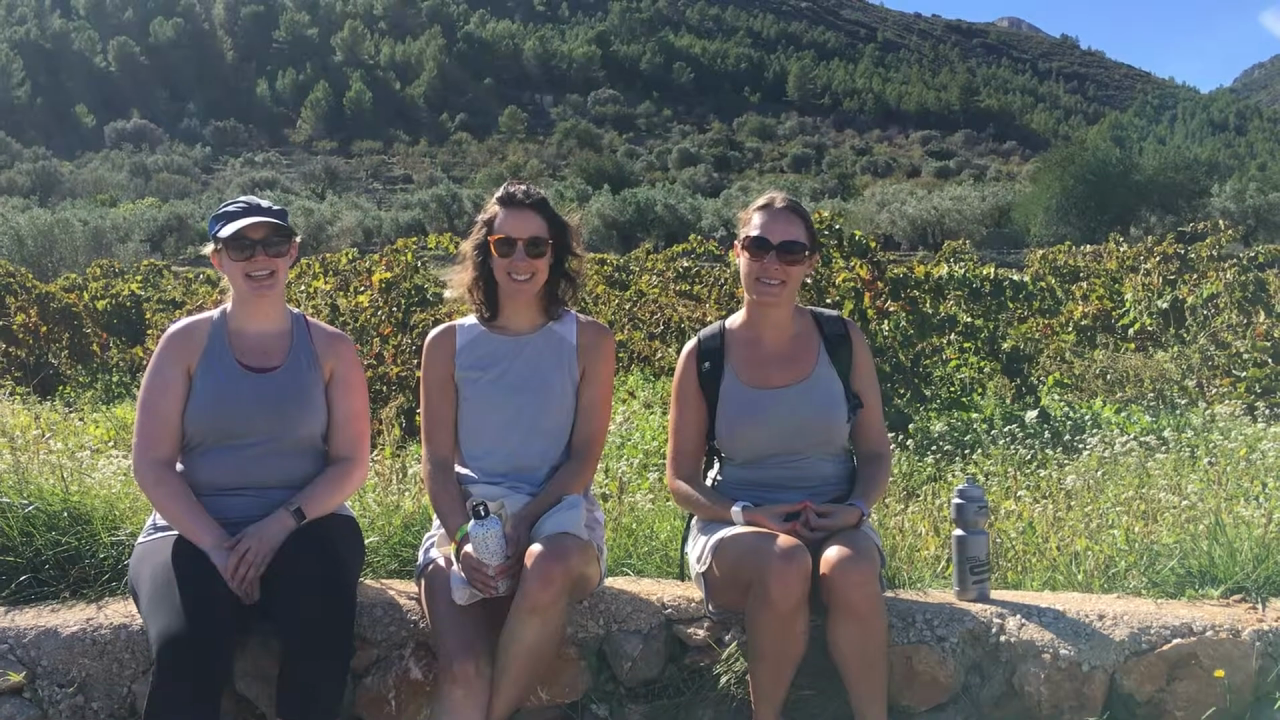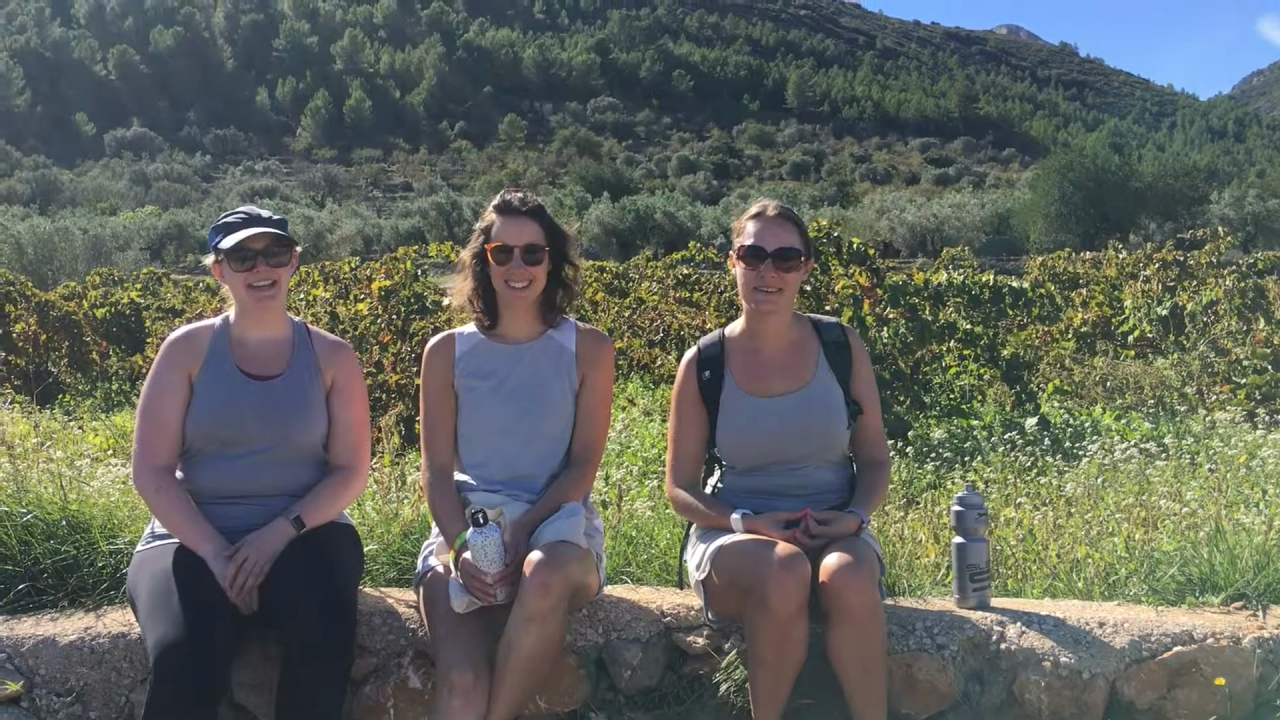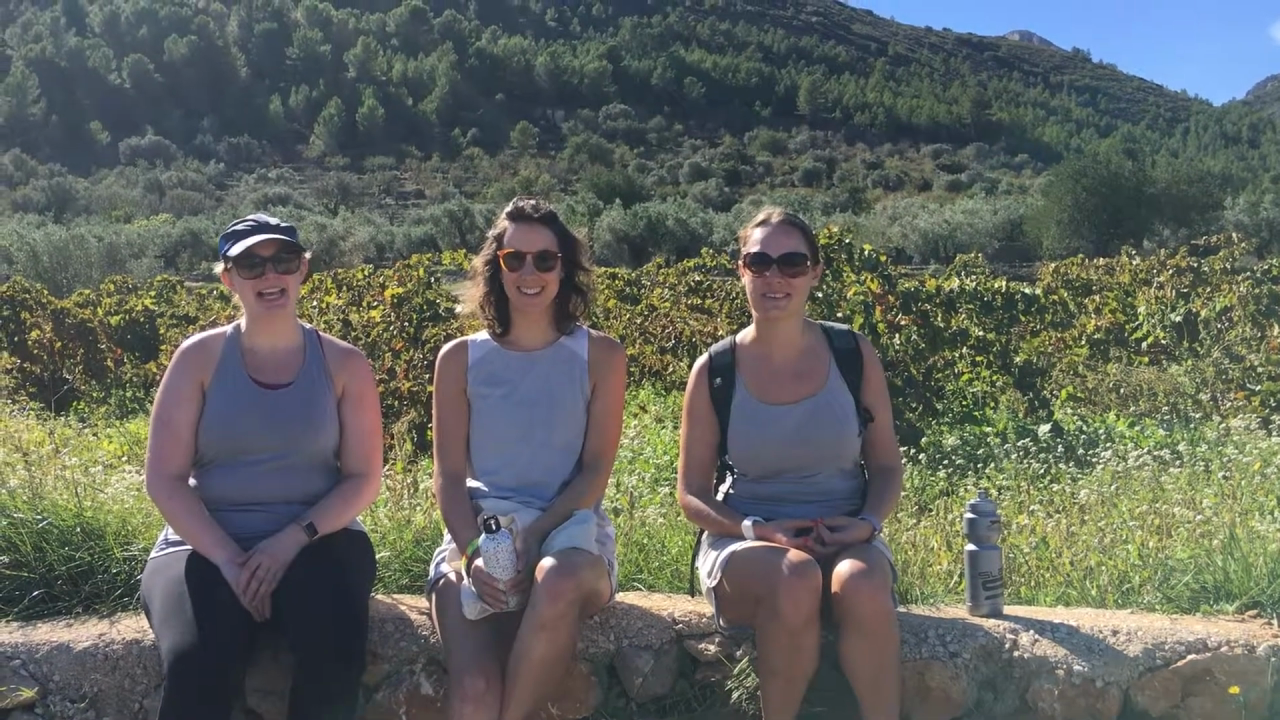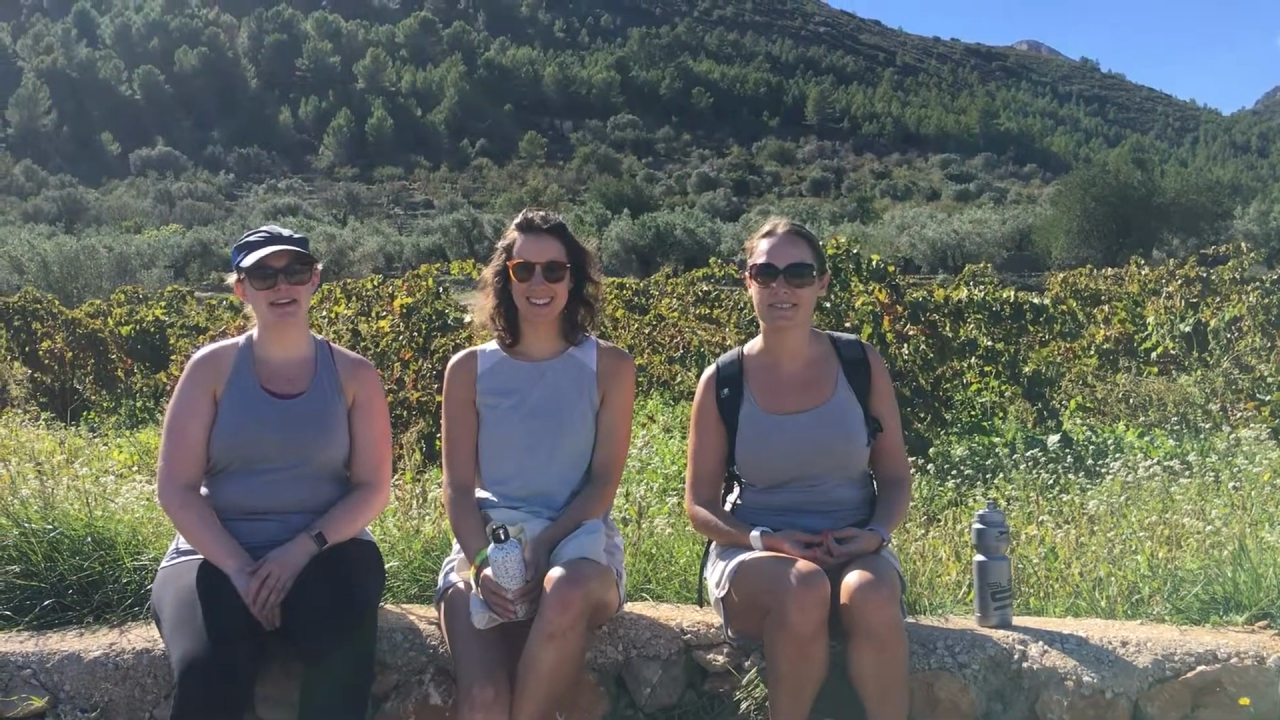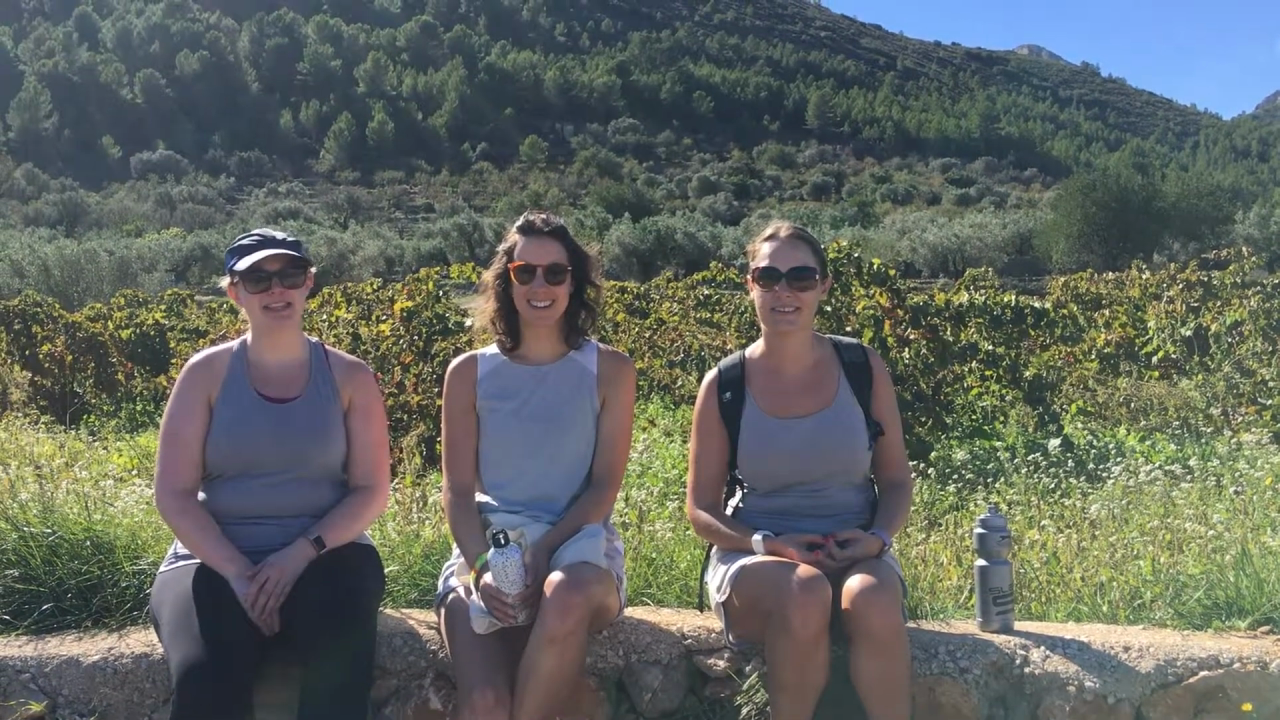
dt=1s
person 1, frame 1
left shoulder: (589, 341)
right shoulder: (448, 344)
left elbow: (584, 457)
right elbow: (438, 463)
left wrist: (524, 523)
right wrist: (463, 539)
left hip: (558, 512)
right hip: (468, 517)
left knee: (547, 569)
right knee: (464, 674)
person 1, frame 2
left shoulder: (589, 349)
right shoulder: (446, 352)
left elbow: (583, 464)
right elbow: (437, 470)
left wrist: (523, 531)
right wrist: (462, 546)
left hip: (557, 521)
right hip: (466, 526)
left knee: (546, 575)
person 1, frame 3
left shoulder: (601, 356)
right shoulder: (460, 359)
left elbow: (594, 471)
right elbow: (449, 477)
left wrist: (533, 538)
right wrist: (473, 553)
left hip: (569, 528)
right hip: (480, 532)
left knee: (558, 582)
person 1, frame 4
left shoulder: (610, 366)
right shoulder: (468, 369)
left elbow: (604, 482)
right elbow: (458, 487)
left wrist: (543, 548)
right wrist: (481, 562)
left hip: (578, 538)
right hip: (488, 543)
left knee: (566, 594)
person 1, frame 5
left shoulder: (610, 370)
right shoulder: (469, 373)
left elbow: (605, 486)
right elbow: (458, 491)
left wrist: (544, 553)
right wrist: (482, 568)
left hip: (578, 542)
right hip: (488, 547)
left knee: (566, 598)
person 2, frame 1
left shoulder: (844, 340)
right shoulder: (704, 356)
left elbow: (875, 453)
right elbow: (681, 479)
left wrist: (855, 507)
right wrist: (747, 514)
left hip: (834, 523)
right hip: (733, 527)
left knee: (851, 570)
right knee: (784, 563)
person 2, frame 2
left shoulder: (843, 347)
right shoulder: (702, 365)
left elbow: (875, 460)
right elbow: (681, 489)
left wrist: (855, 516)
right wrist: (746, 522)
left hip: (834, 532)
right hip: (733, 536)
left knee: (850, 578)
right knee: (783, 570)
person 2, frame 3
left shoulder: (854, 355)
right shoulder: (713, 372)
left elbow: (886, 467)
right elbow: (692, 496)
left wrist: (867, 523)
right wrist: (758, 529)
left hip: (845, 540)
right hip: (745, 544)
left knee: (861, 584)
right knee: (794, 577)
person 2, frame 4
left shoulder: (862, 365)
right shoulder: (721, 382)
left elbow: (895, 477)
right elbow: (700, 505)
left wrist: (875, 534)
right wrist: (765, 540)
left hip: (853, 550)
right hip: (753, 554)
left knee: (871, 596)
right knee: (802, 588)
person 2, frame 5
left shoulder: (864, 369)
right shoulder: (723, 387)
left elbow: (896, 481)
right elbow: (702, 510)
left wrist: (877, 539)
right wrist: (768, 544)
left hip: (854, 554)
right hip: (754, 558)
left knee: (872, 600)
right knee: (803, 592)
person 3, frame 1
left shoulder: (330, 347)
right shoulder: (185, 342)
left elbow: (351, 462)
right elbow: (152, 465)
left wrist: (281, 523)
right wrist: (215, 545)
left hip: (304, 526)
right hip: (193, 531)
left knee: (323, 632)
right knee: (185, 651)
person 3, frame 2
left shoulder: (332, 356)
right shoulder: (187, 349)
left elbow: (351, 470)
right elbow: (151, 471)
left wrist: (281, 532)
right wrist: (215, 553)
left hip: (304, 534)
right hip: (192, 539)
left knee: (323, 645)
right knee: (183, 662)
person 3, frame 3
left shoulder: (344, 363)
right shoulder: (199, 357)
left elbow: (363, 478)
right elbow: (165, 478)
left wrist: (293, 539)
right wrist: (227, 559)
left hip: (317, 540)
right hip: (205, 545)
left knee: (335, 653)
right knee: (197, 667)
person 3, frame 4
left shoulder: (354, 374)
right shoulder: (211, 367)
left elbow: (373, 487)
right elbow: (176, 488)
left wrist: (303, 548)
right wrist: (238, 568)
left hip: (326, 550)
right hip: (217, 554)
left knee: (342, 666)
right knee: (207, 676)
person 3, frame 5
left shoulder: (350, 377)
right shoulder: (206, 373)
left elbow: (371, 491)
right elbow: (174, 494)
left wrist: (302, 552)
right wrist: (237, 573)
left hip: (326, 554)
right hip: (216, 559)
left knee: (342, 670)
